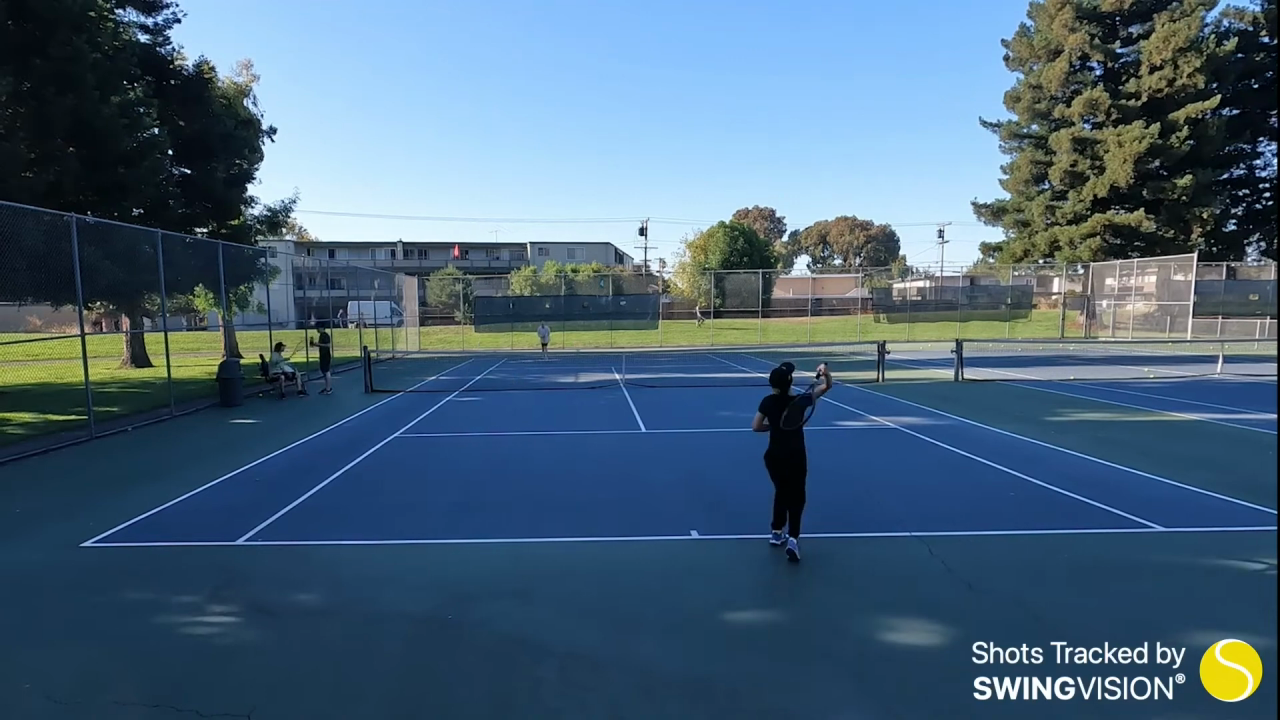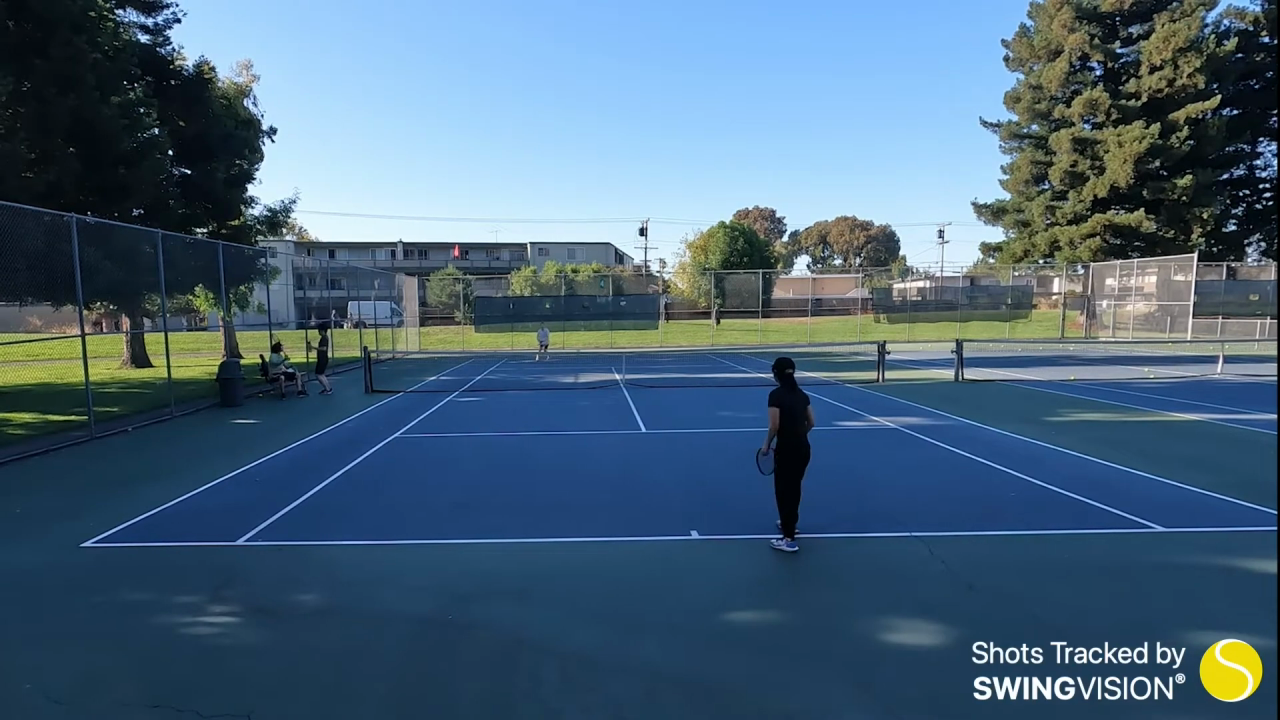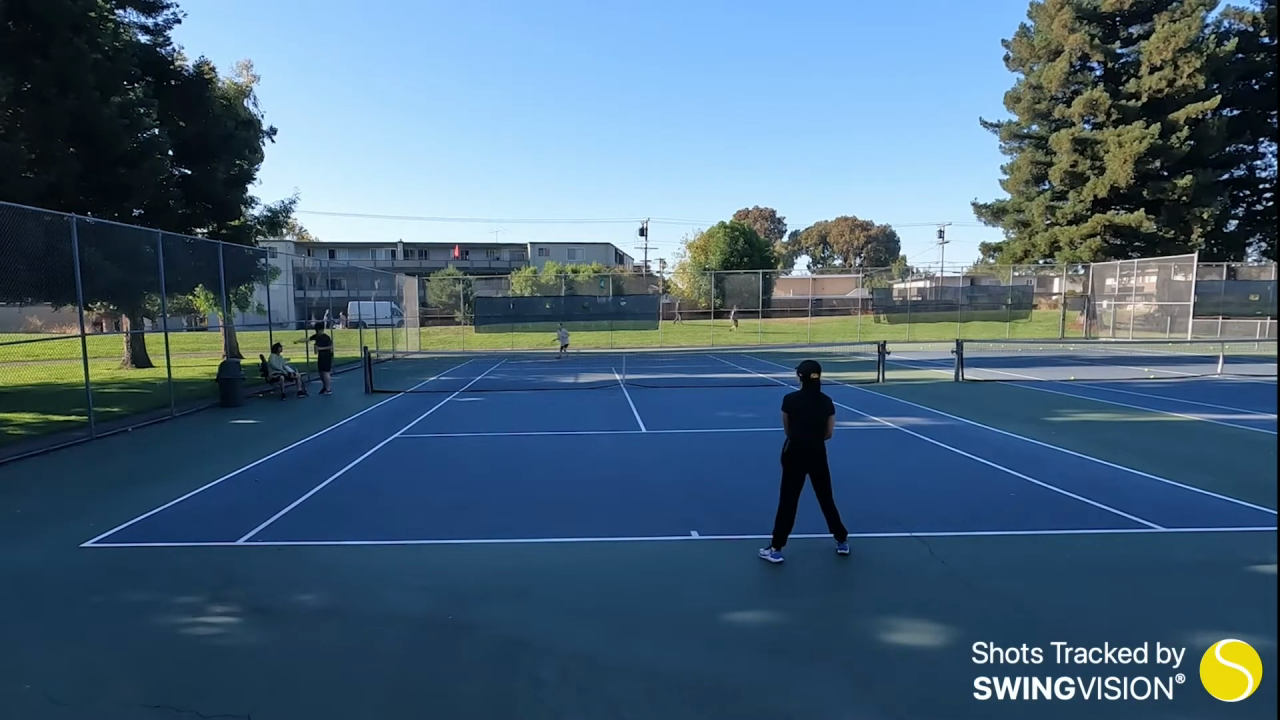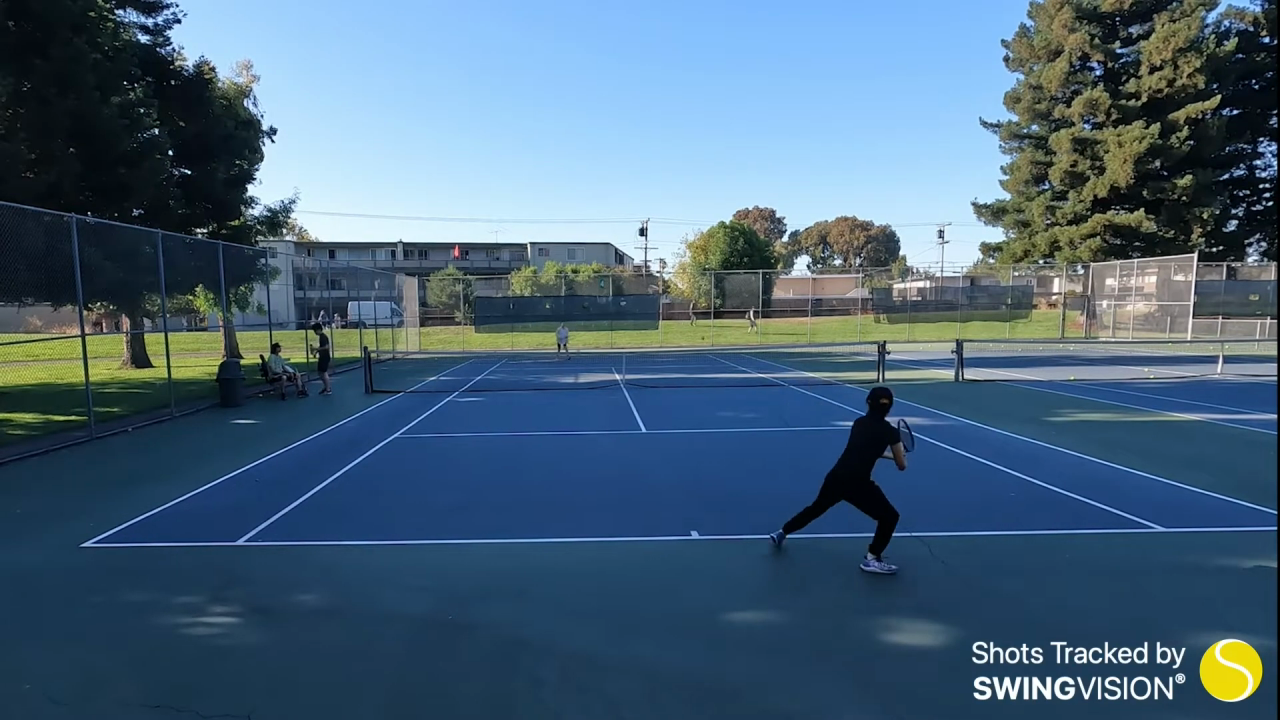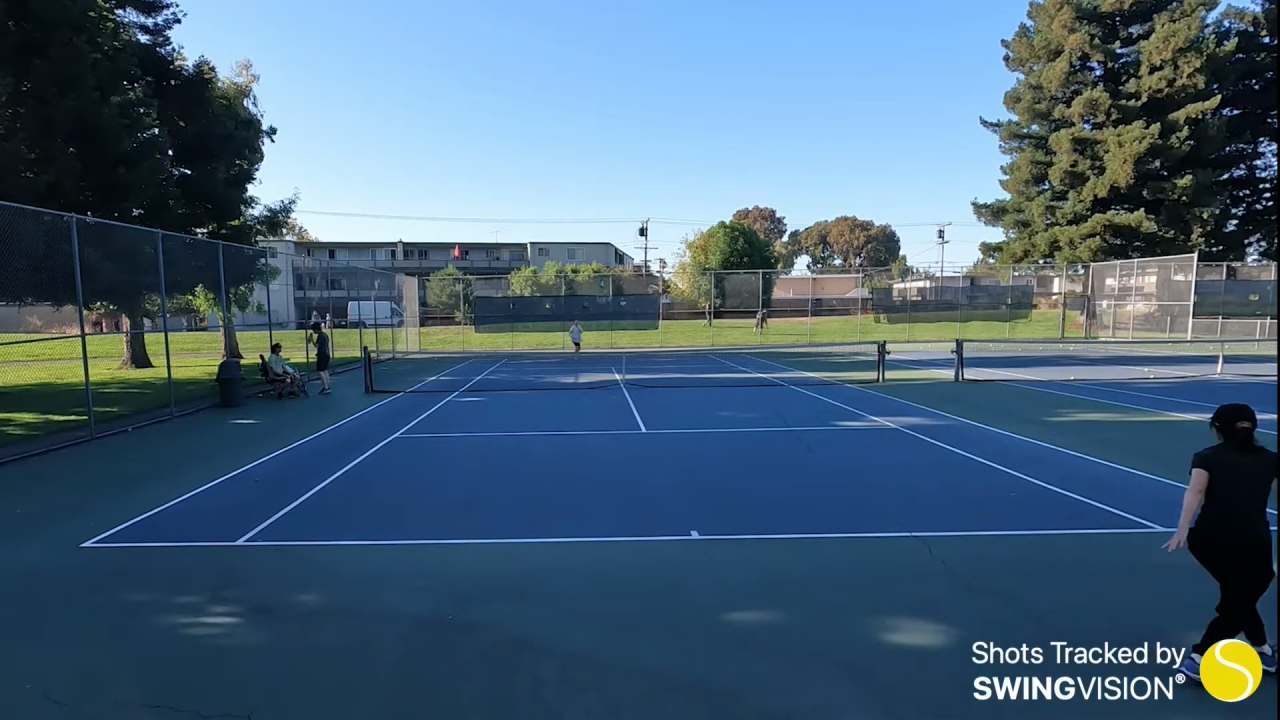
dt=1s
person 1, frame 1
left shoulder: (768, 403)
left elbow: (756, 427)
right elbow: (825, 388)
right wrist: (825, 374)
left hip: (774, 456)
right hip: (795, 457)
left knee: (781, 493)
right knee: (797, 499)
left ankle: (777, 532)
right ankle: (792, 540)
person 1, frame 2
left shoulder: (776, 395)
right shoulder: (802, 394)
left elbow: (774, 426)
right elbow: (811, 423)
left wrist: (767, 445)
left hip: (786, 449)
right hip: (804, 447)
left knee: (783, 492)
right knee: (794, 488)
left ankle: (788, 539)
right ankle: (790, 524)
person 1, frame 3
left shoulder: (790, 400)
right shoulder: (826, 402)
left elbow: (787, 430)
right elbow: (829, 434)
left hip: (795, 455)
right hip: (818, 455)
left knee: (788, 502)
right knee: (826, 499)
left ankle: (776, 549)
right ankle: (842, 541)
person 1, frame 4
left shoulder: (859, 423)
right shoulder: (889, 431)
right elbow: (902, 465)
left wrist: (889, 455)
right wrist: (898, 458)
left hip: (836, 476)
right hip: (857, 483)
left knee: (817, 508)
right knee: (889, 517)
left ankle: (781, 534)
right ankle: (872, 558)
person 1, frame 5
left shoulder: (1207, 457)
right shoulder: (1268, 459)
left elbow: (1195, 491)
left wrist: (1183, 529)
left hip: (1212, 539)
right hip: (1255, 543)
right knee: (1235, 608)
left ankle: (1259, 647)
